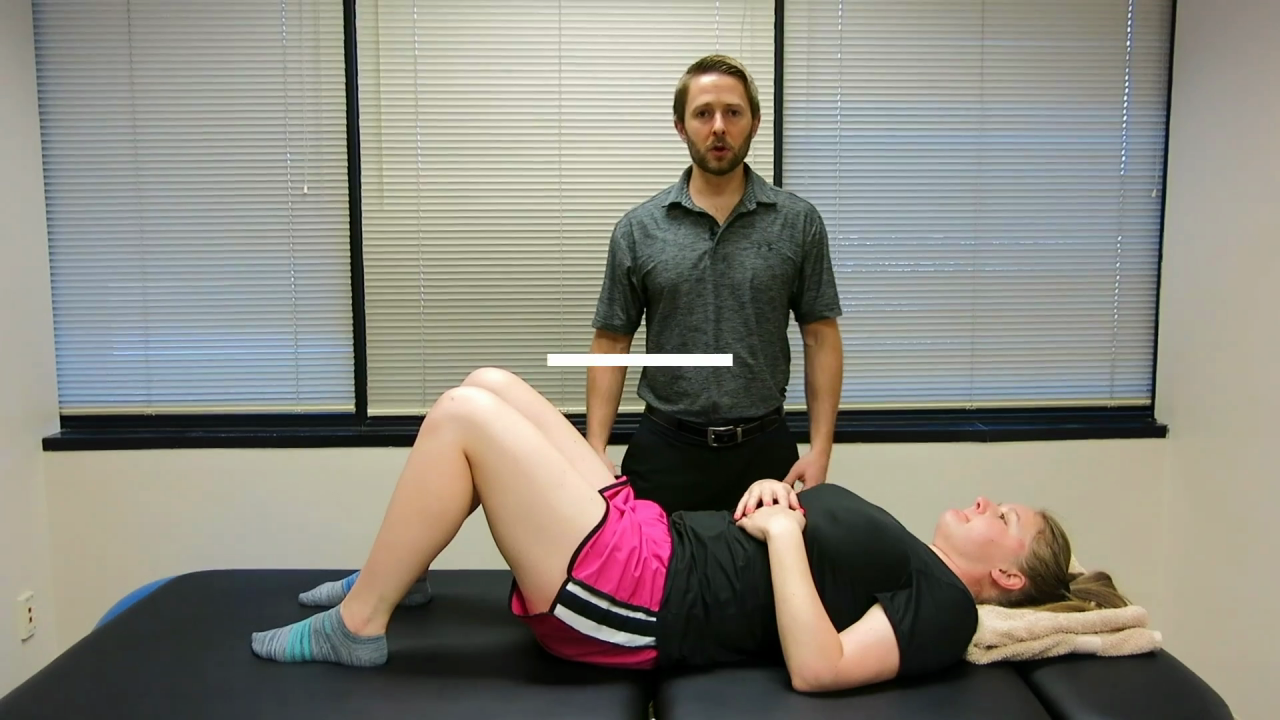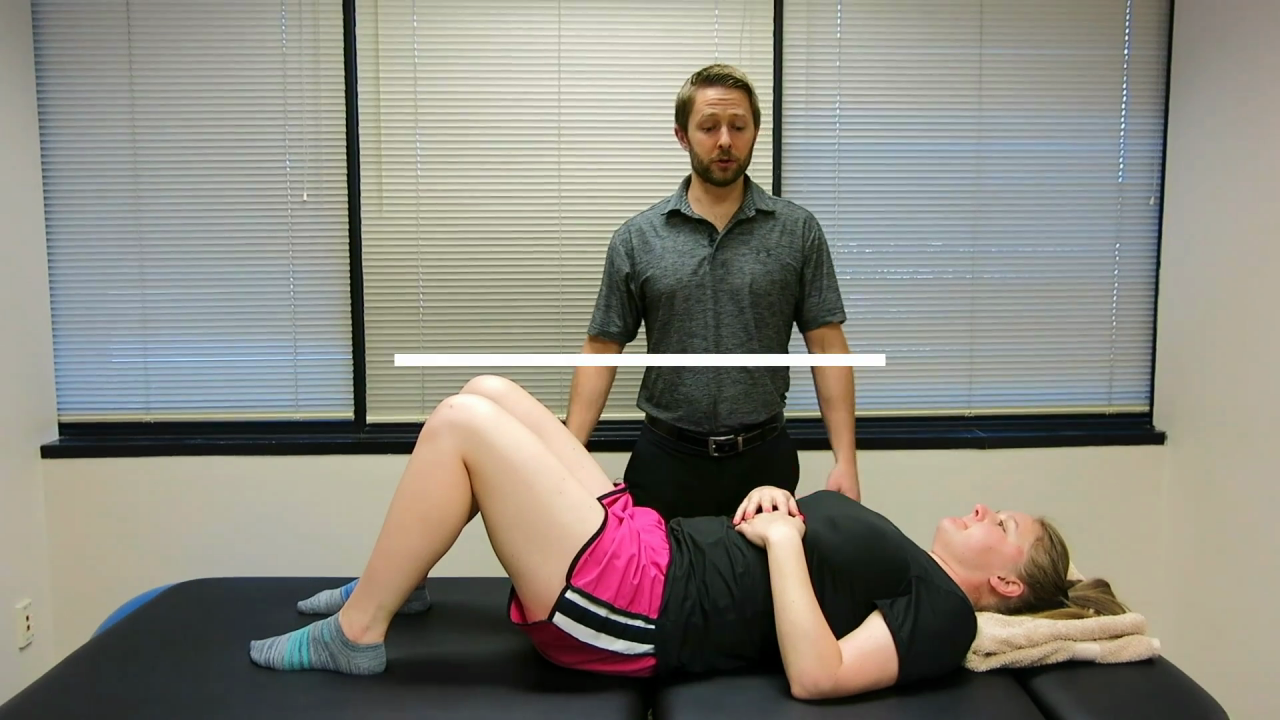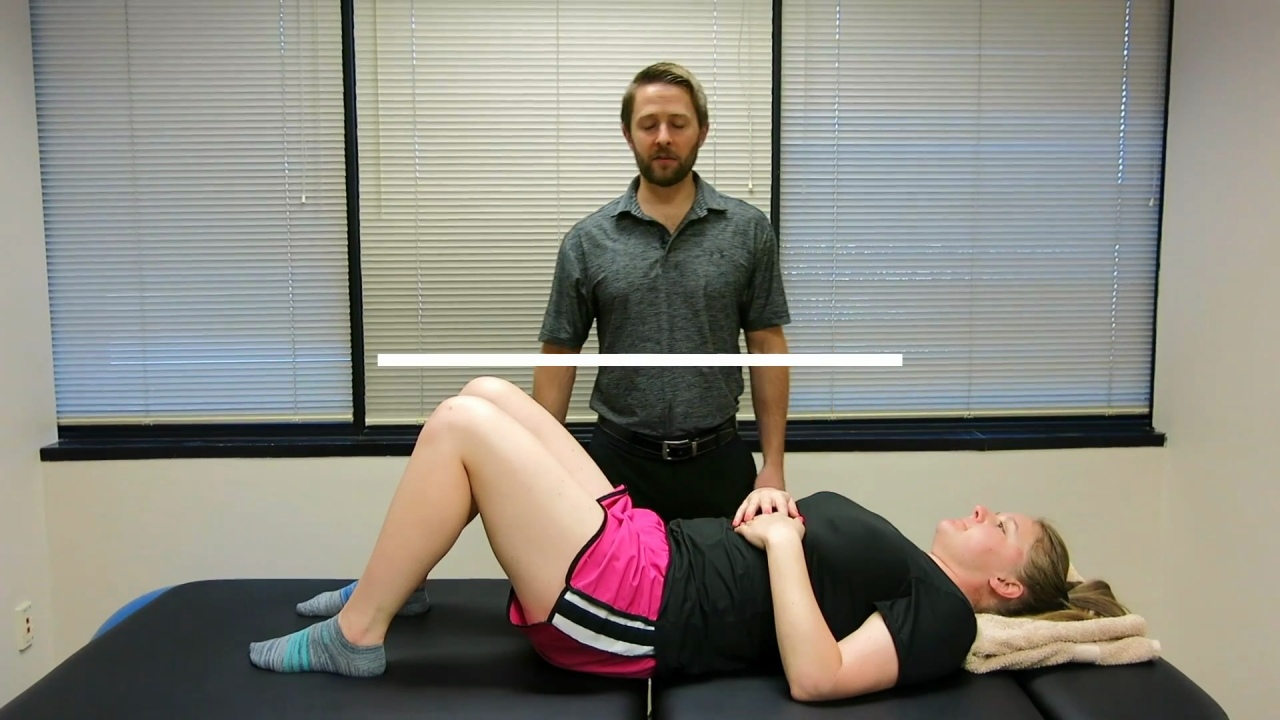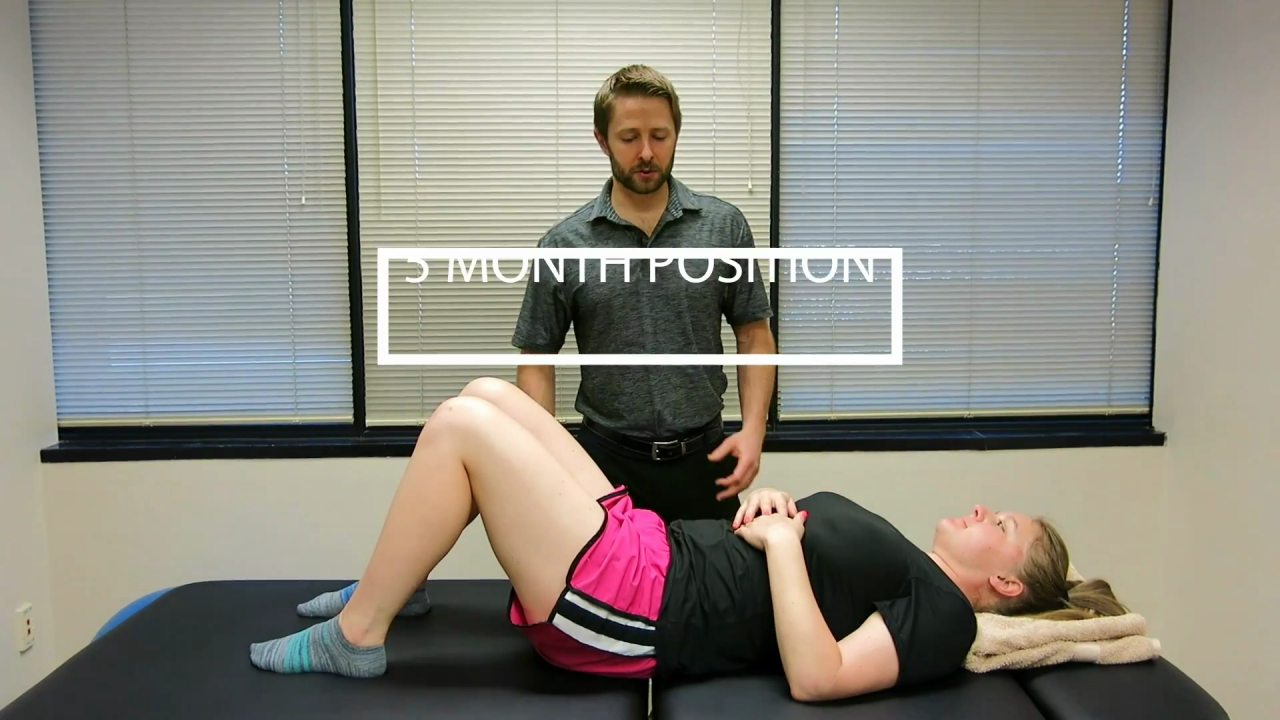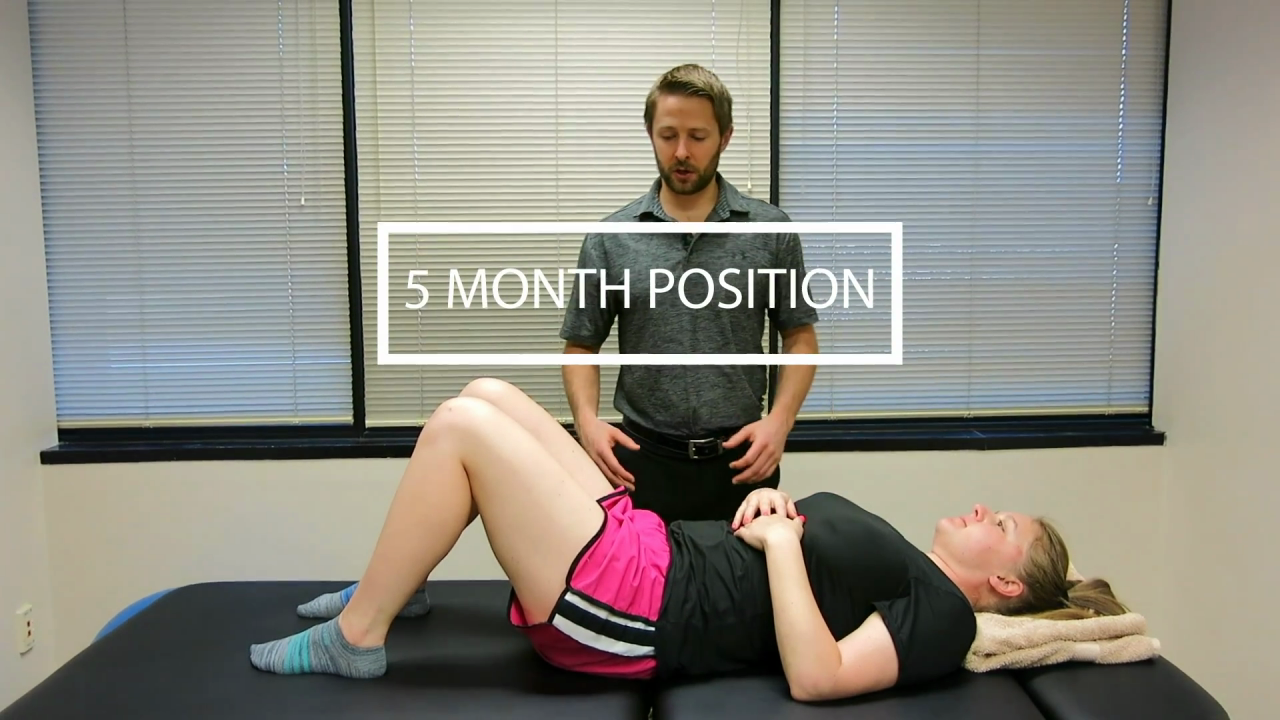
dt=0.4s
person 1, frame 1
left shoulder: (944, 608)
right shoulder: (908, 562)
left elbow: (817, 669)
left wrist: (784, 532)
right wrist: (774, 493)
left hip: (638, 601)
right hip: (652, 538)
left knee: (463, 414)
right knee: (487, 388)
left ankle: (358, 625)
right ankle: (398, 573)
person 1, frame 2
left shoulder: (942, 616)
right shoulder: (905, 570)
left elbow: (816, 675)
left wrist: (783, 540)
right wrist: (776, 499)
left hip: (635, 609)
right hip: (652, 546)
left knee: (460, 423)
right knee: (486, 394)
left ankle: (356, 633)
right ankle: (399, 580)
person 1, frame 3
left shoulder: (942, 618)
right shoulder: (905, 572)
left elbow: (816, 677)
left wrist: (782, 541)
right wrist: (773, 502)
left hip: (635, 610)
right hip: (649, 547)
left knee: (460, 425)
right knee: (486, 396)
left ankle: (355, 635)
right ankle: (395, 582)
person 1, frame 4
left shoulder: (942, 617)
right shoulder: (904, 571)
left elbow: (815, 677)
left wrist: (781, 542)
right wrist: (770, 502)
left hip: (635, 611)
right hip: (650, 547)
left knee: (459, 425)
right knee: (486, 396)
left ankle: (356, 635)
right ankle: (395, 582)
person 1, frame 5
left shoulder: (942, 618)
right shoulder: (904, 571)
left elbow: (816, 677)
left wrist: (781, 542)
right wrist: (771, 503)
left hip: (634, 611)
right hip: (649, 549)
left knee: (461, 427)
right knee: (486, 398)
left ankle: (356, 637)
right ankle: (397, 585)
person 2, frame 1
left shoulder: (798, 223)
right shoulder: (637, 229)
left elbow: (821, 336)
right elbow: (610, 343)
left wrist: (819, 445)
right wrist: (595, 447)
left hip: (763, 451)
right hip: (665, 449)
person 2, frame 2
left shoulder: (797, 231)
right shoulder: (636, 239)
left elbow: (826, 345)
right elbow: (602, 350)
left wrist: (845, 459)
left hip: (763, 458)
right hip: (667, 458)
person 2, frame 3
left shoulder: (748, 230)
right shoulder: (587, 241)
left elbow: (767, 348)
right elbow: (559, 357)
left wrist: (772, 461)
left hip: (718, 461)
right hip: (620, 463)
person 2, frame 4
left shoulder: (724, 226)
right shoulder: (564, 244)
left elbow: (754, 334)
right elbow: (537, 357)
left wrist: (753, 427)
left hip: (705, 460)
right hip: (609, 463)
person 2, frame 5
left shoulder: (771, 231)
right shoulder: (610, 240)
left elbow: (799, 337)
right elbow: (581, 345)
left wrist: (780, 419)
right wrist: (586, 419)
left hip: (741, 462)
right hip: (645, 462)
